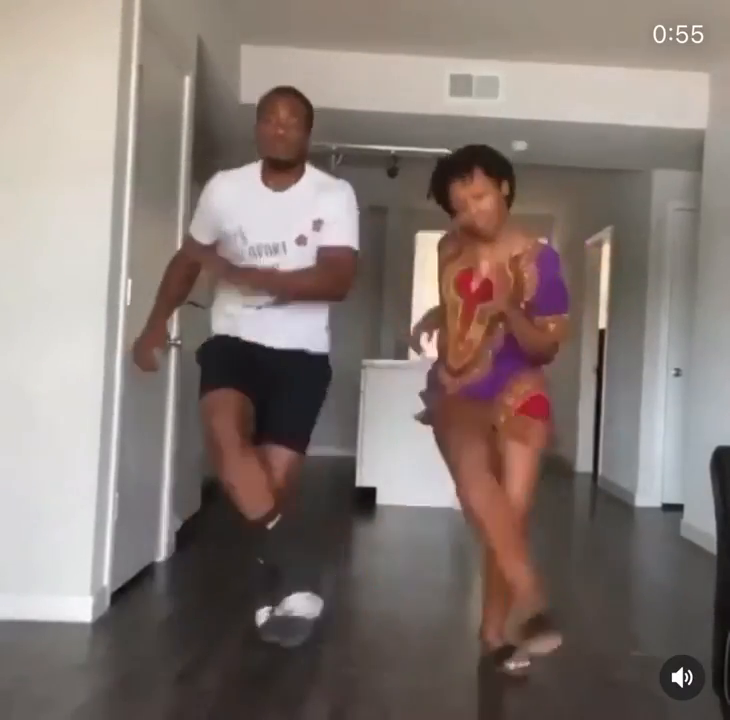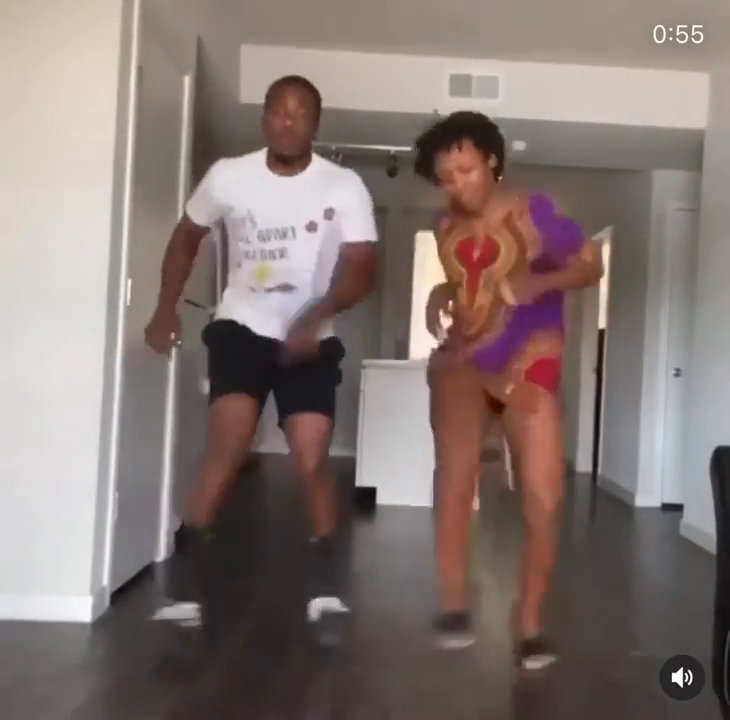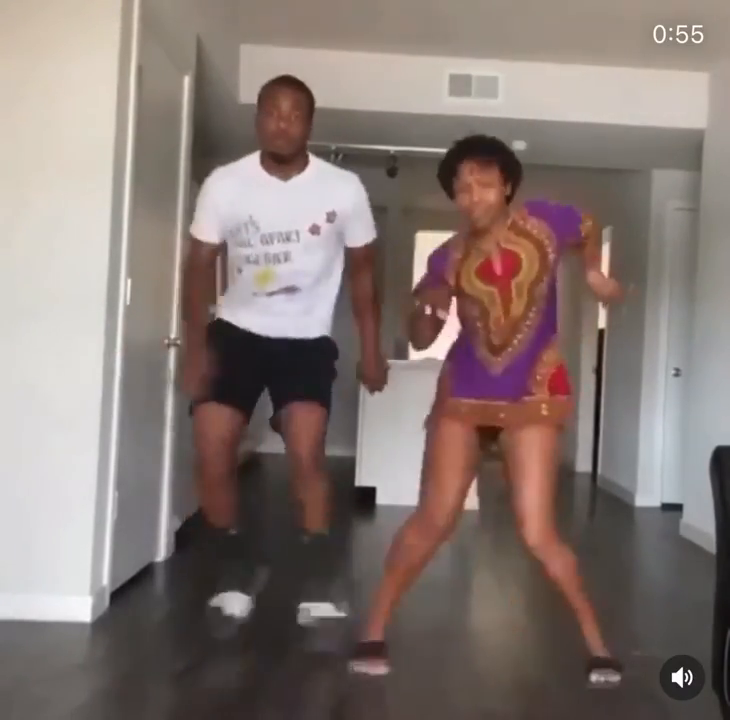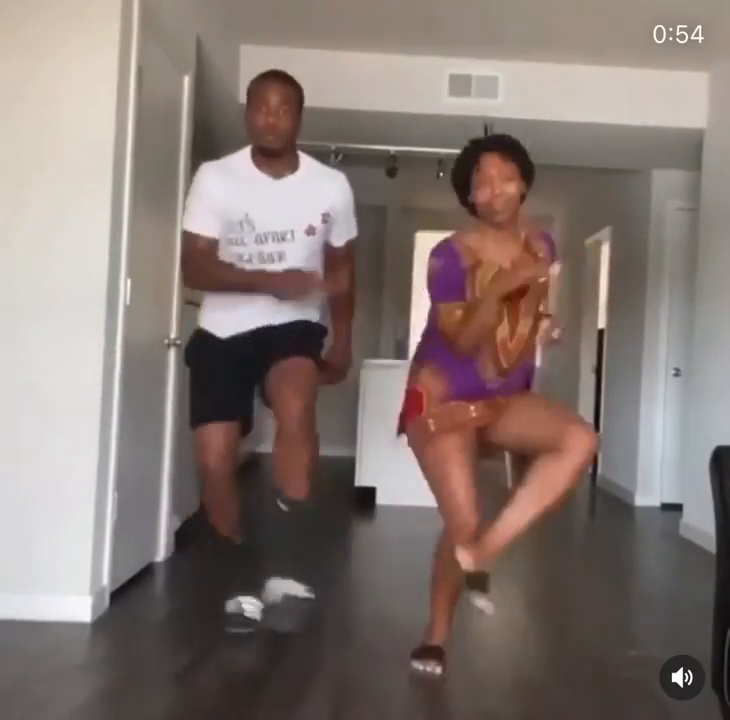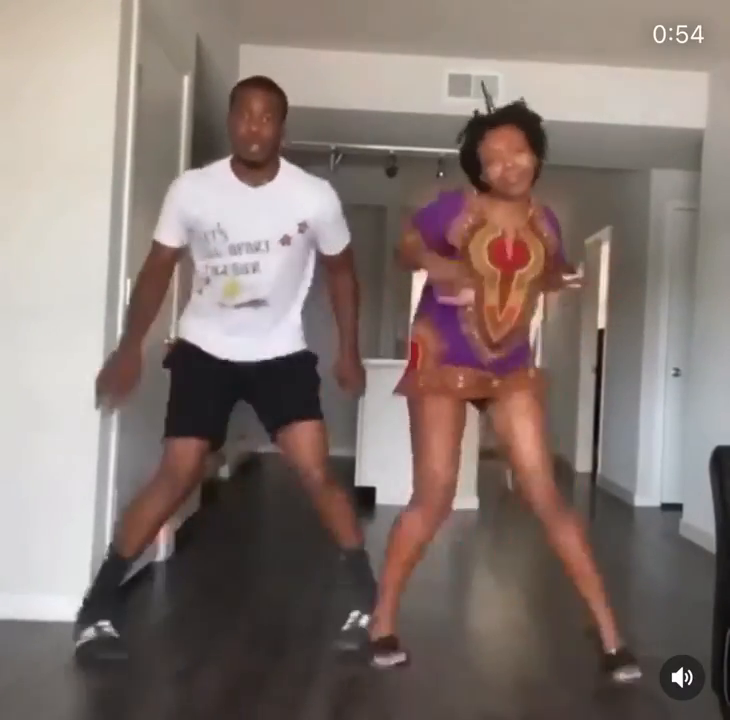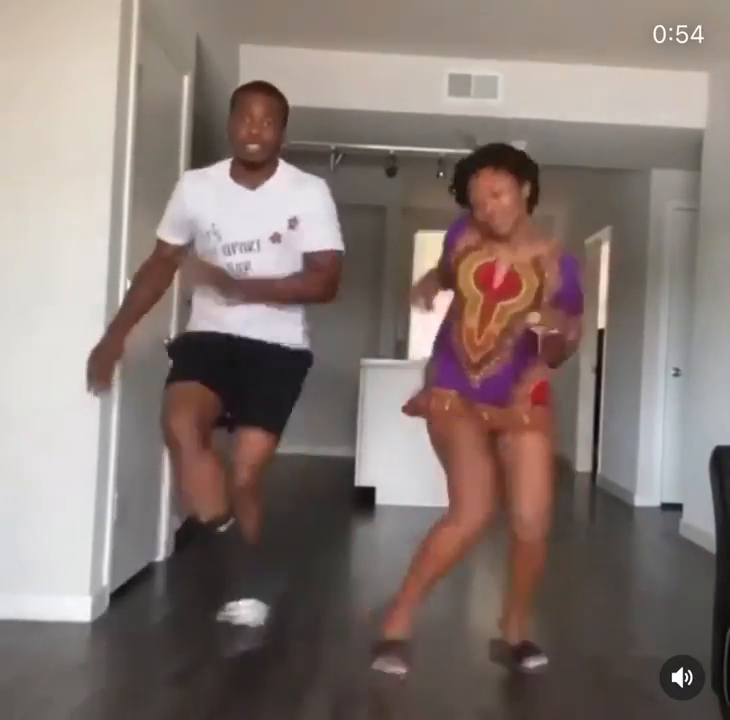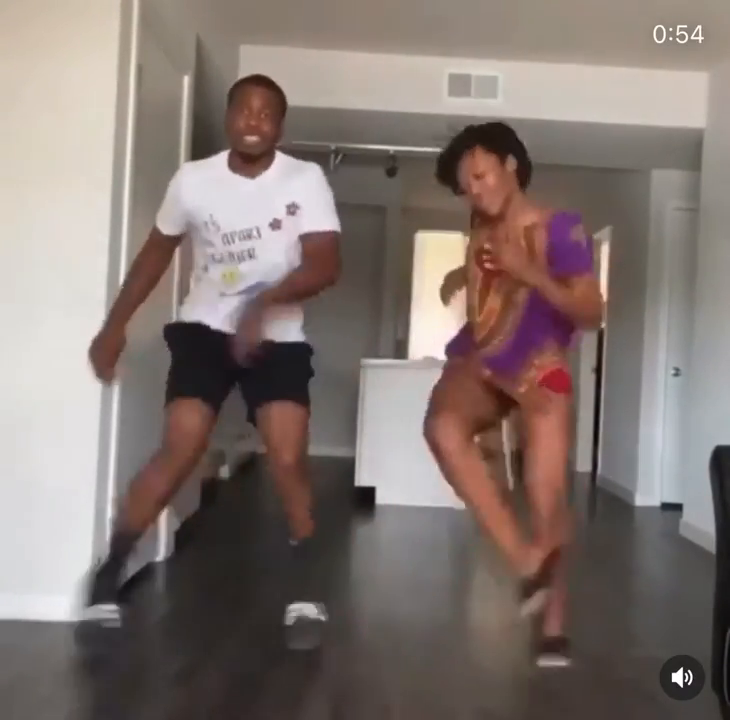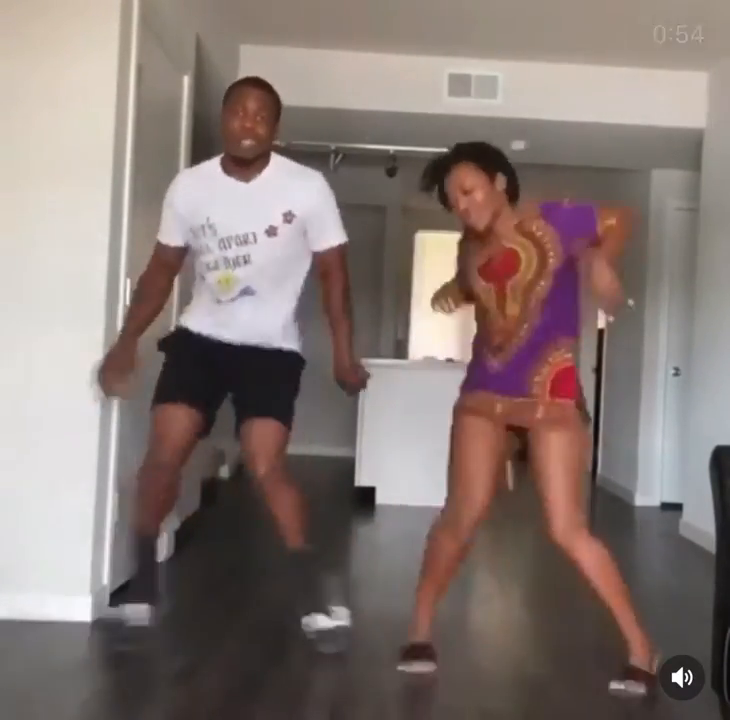
dt=0.2s
person 1, frame 1
left shoulder: (335, 195)
right shoulder: (222, 190)
left elbow: (336, 279)
right elbow: (189, 258)
left wrist: (253, 276)
right wrist: (155, 323)
left hip: (302, 354)
right hip: (235, 343)
left knee: (277, 476)
right knee: (223, 427)
left ankle: (272, 596)
right ankle: (293, 575)
person 1, frame 2
left shoulder: (344, 187)
right shoulder: (226, 176)
left elbow: (361, 270)
right elbow: (186, 237)
left wrist: (316, 315)
right wrist: (165, 310)
left hip: (309, 340)
right hip: (241, 328)
left knee: (312, 458)
right knee: (227, 442)
left ankle: (325, 588)
person 1, frame 3
left shoulder: (344, 189)
right shoulder: (223, 183)
left elbow: (362, 268)
right elbow: (198, 269)
left wrist: (372, 346)
right wrist: (195, 341)
left hip: (304, 340)
right hip: (235, 333)
left knee: (305, 451)
right knee: (212, 452)
left ankle: (316, 585)
right ankle: (231, 577)
person 1, frame 4
left shoulder: (332, 187)
right shoulder: (214, 179)
left elbow: (340, 266)
right elbow: (196, 266)
left wrist: (342, 339)
right wrist: (275, 281)
left hip: (293, 327)
right hip: (223, 334)
left knee: (293, 402)
right knee: (214, 462)
left ankle: (285, 566)
right ankle: (243, 580)
person 1, frame 5
left shoulder: (316, 196)
right shoulder: (191, 189)
left elbow: (341, 270)
right elbow: (158, 269)
left wrist: (349, 350)
right wrist: (129, 348)
left hip: (281, 353)
right hip: (206, 349)
left knee: (317, 473)
right knee: (177, 472)
left ankle: (363, 600)
right ankle: (99, 606)
person 1, frame 6
left shoulder: (310, 192)
right shoulder: (193, 187)
left elbow: (325, 282)
right elbow: (160, 264)
left wrist: (240, 284)
right wrist: (115, 335)
left hip: (277, 347)
right hip: (209, 338)
left knee: (249, 471)
right knee: (181, 423)
left ankle: (247, 588)
right ankle: (240, 575)
person 1, frame 7
left shoulder: (306, 180)
right shoulder: (192, 180)
left elbow: (326, 264)
right elbow: (157, 250)
left wrist: (263, 304)
right wrist: (115, 325)
left hip: (276, 340)
right hip: (205, 332)
left knee: (287, 455)
right knee: (178, 449)
left ankle: (303, 592)
right ankle: (105, 586)
person 1, frame 8
left shoulder: (306, 187)
right shoulder: (188, 185)
left elbow: (333, 269)
right elbow: (161, 268)
left wrist: (344, 349)
right wrist: (125, 342)
left hip: (270, 347)
right hip: (198, 338)
left knee: (265, 466)
right knee: (166, 449)
left ankle: (310, 592)
right ankle: (141, 585)
person 2, frame 1
left shoulder: (540, 262)
right shoulder: (452, 247)
left elbow: (547, 345)
left wrist: (516, 323)
right wrist: (431, 320)
left hip: (516, 398)
right hip: (454, 393)
left knee: (507, 520)
right knee: (474, 470)
left ankle: (493, 635)
right ankle: (533, 605)
person 2, frame 2
left shoulder: (535, 214)
right shoulder: (449, 228)
left elbow: (589, 269)
left wrist: (537, 283)
right wrist: (442, 296)
left hip: (529, 367)
right hip: (463, 362)
left knee: (542, 503)
right knee: (455, 466)
left ankle: (529, 626)
right ankle: (454, 598)
person 2, frame 3
left shoulder: (540, 220)
right shoulder: (447, 257)
left elbow: (589, 225)
right elbow: (420, 338)
left wrist: (594, 270)
right wrist: (423, 310)
left hip: (531, 394)
right hip: (464, 393)
left knee: (537, 534)
right knee: (433, 520)
left ankle: (594, 640)
right ankle: (374, 630)
person 2, frame 4
left shoulder: (541, 246)
right shoulder: (452, 256)
right elbow: (461, 337)
left wrist: (542, 322)
right wrist: (506, 288)
left hip: (507, 396)
right hip: (442, 399)
left knee: (580, 441)
right knee: (461, 523)
left ankle: (481, 552)
right ankle: (435, 636)
person 2, frame 5
left shoulder: (545, 225)
right shoulder: (456, 209)
right elbow: (408, 247)
left wrist: (563, 275)
right wrist: (433, 267)
left hip: (509, 371)
right hip: (443, 364)
left knee: (545, 498)
right knee: (433, 499)
left ankle: (610, 636)
right ankle: (382, 621)
person 2, frame 6
left shoulder: (558, 264)
right shoulder: (466, 236)
left elbow: (558, 354)
left wrist: (550, 332)
right wrist: (430, 282)
left hip: (521, 397)
right hip: (455, 392)
left knee: (531, 528)
right knee: (473, 511)
left ankle: (517, 630)
right ankle: (397, 623)
person 2, frame 7
left shoulder: (558, 230)
right shoulder: (483, 225)
left elbow: (589, 313)
left wrist: (526, 274)
right wrist: (463, 276)
left hip: (539, 375)
right hip: (475, 365)
left knee: (548, 505)
right knee: (442, 426)
left ankle: (552, 624)
right ankle: (525, 558)
person 2, frame 8
left shoulder: (553, 221)
right shoulder: (471, 250)
left elbow: (618, 222)
left wrist: (602, 261)
right wrist: (454, 293)
left hip: (549, 390)
right hip: (486, 391)
left knee: (566, 529)
right knee: (460, 515)
left ankle: (641, 652)
right ankle: (420, 633)
